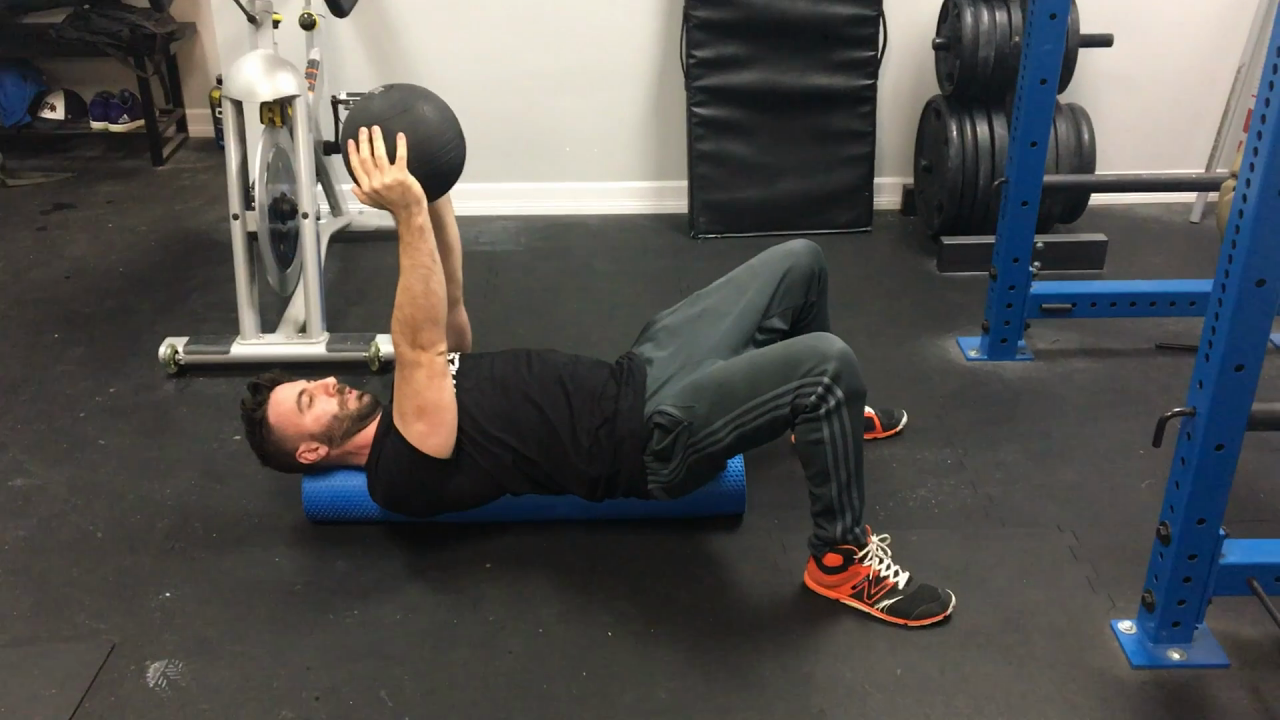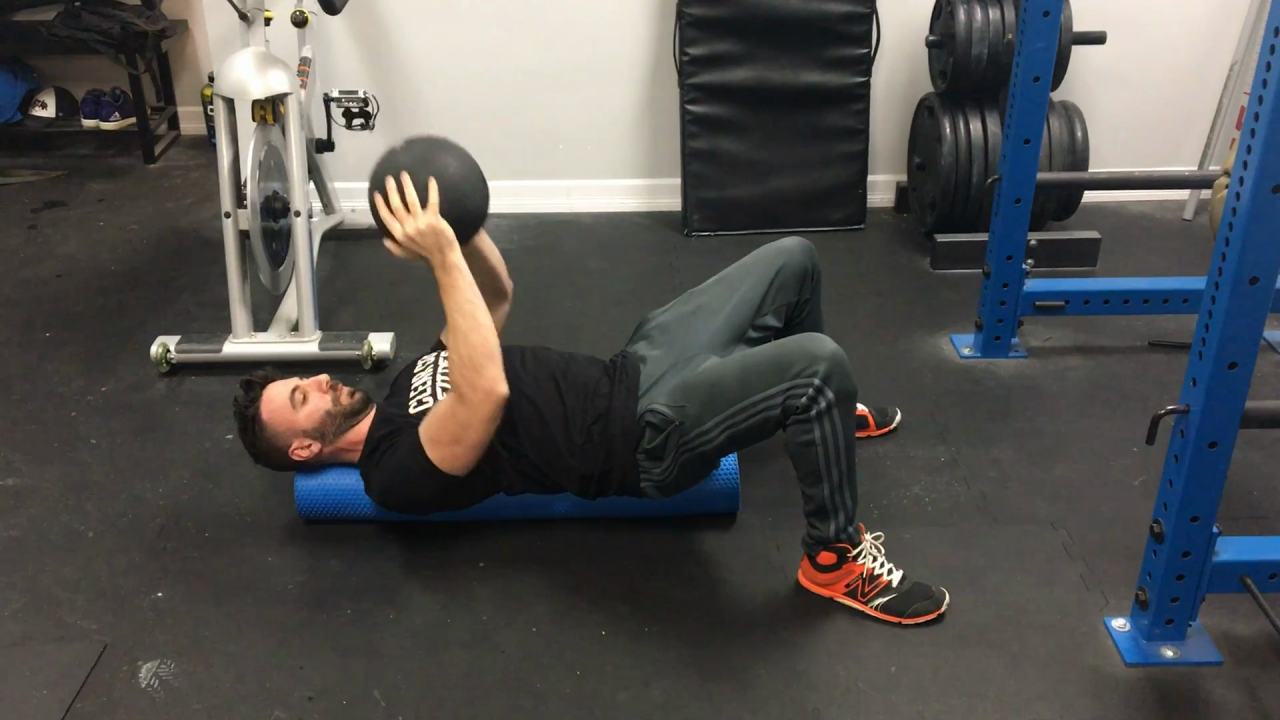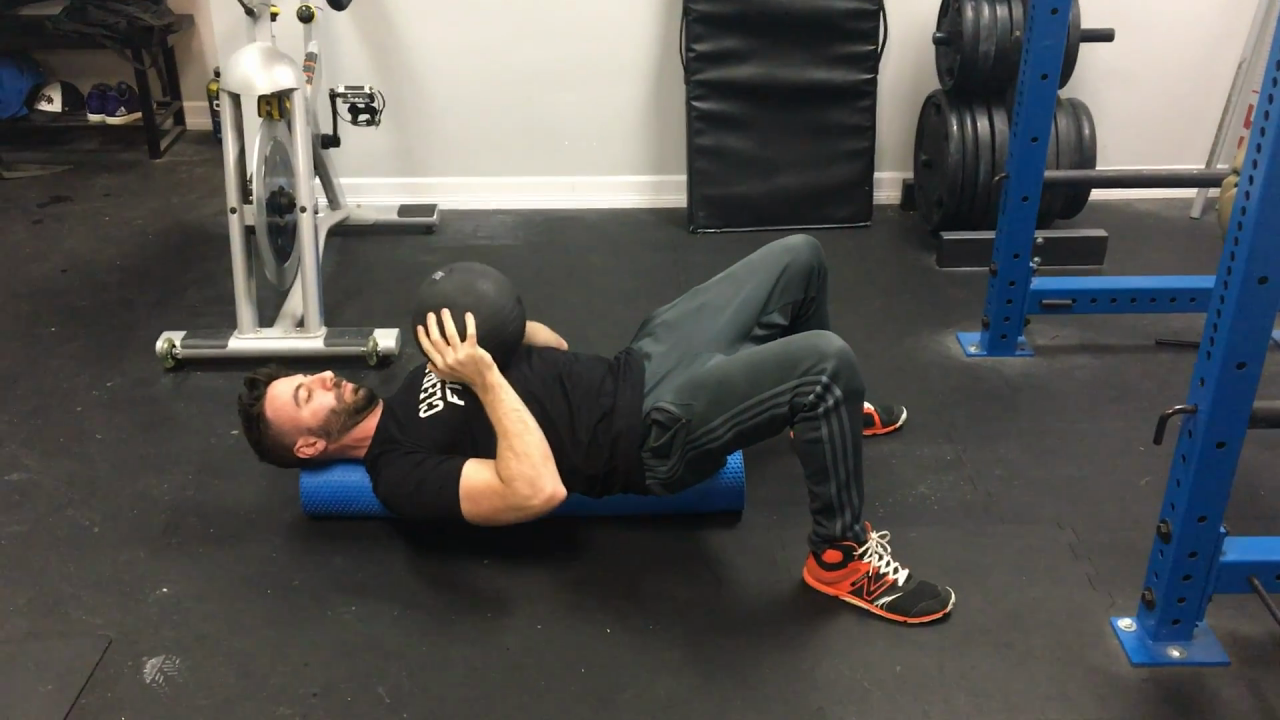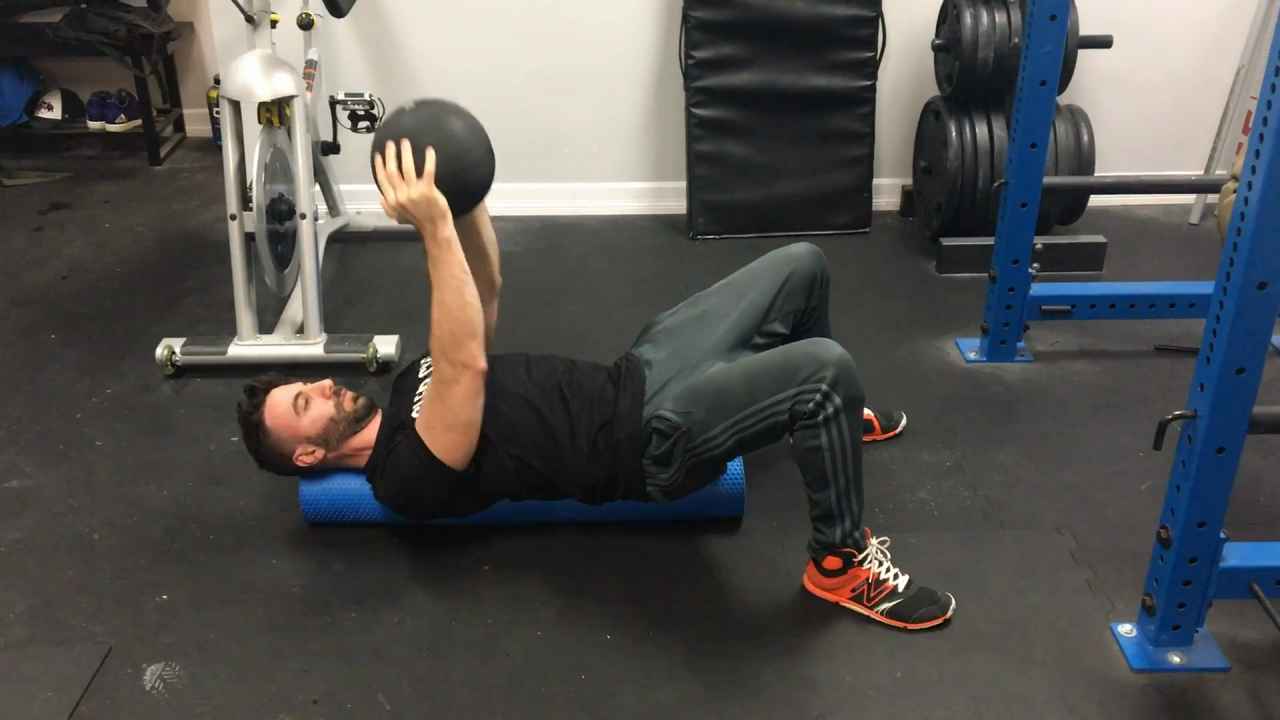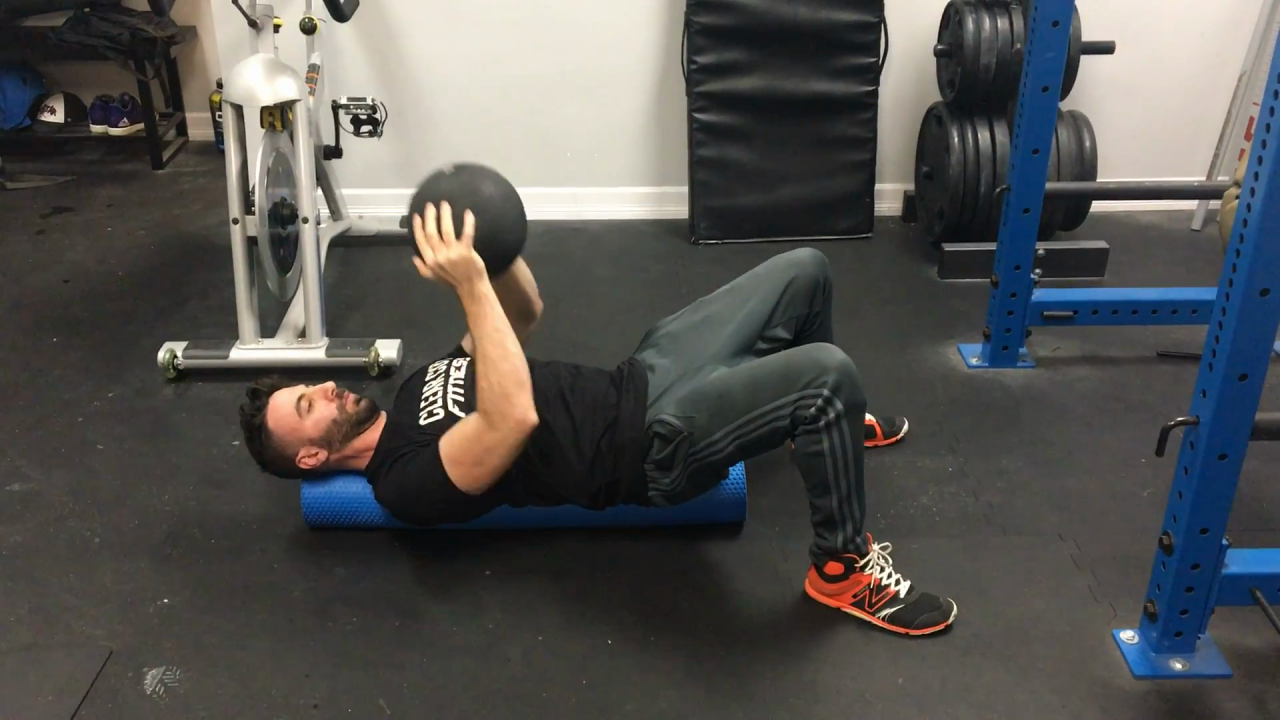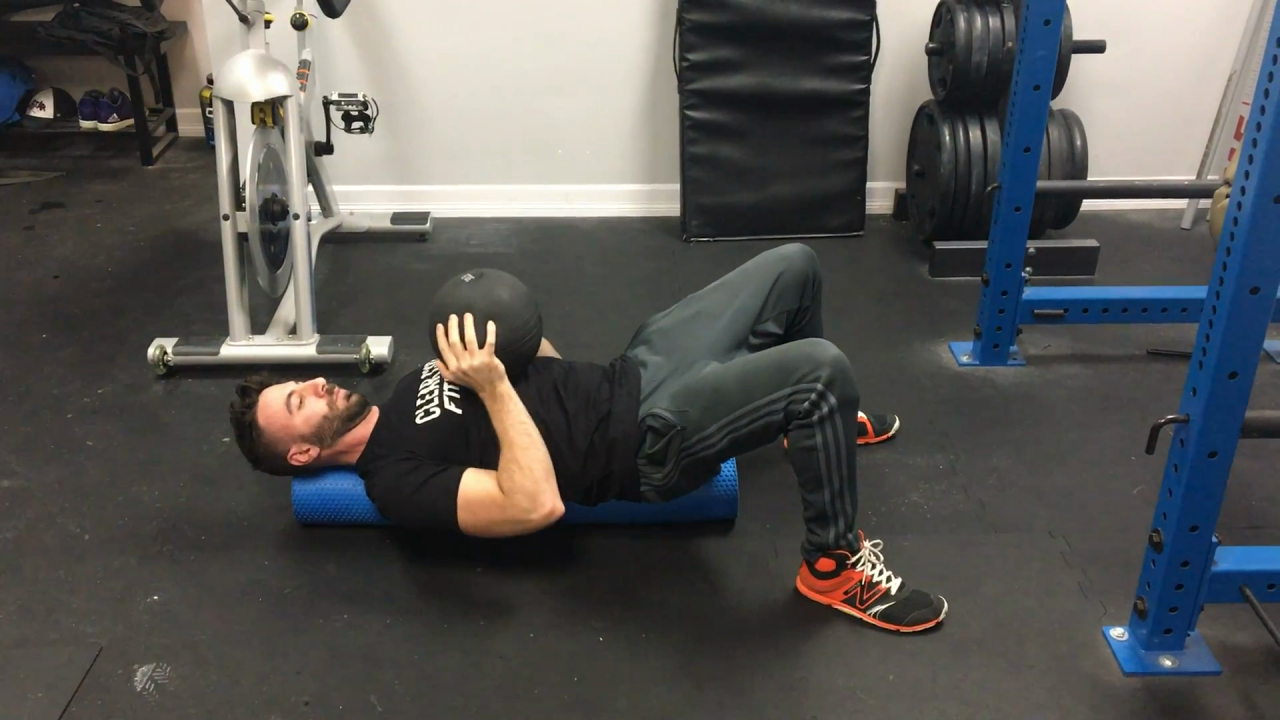
dt=0.7s
person 1, frame 1
left shoulder: (406, 406)
right shoulder: (402, 476)
left elbow: (446, 305)
right elbow: (419, 347)
left wrist: (432, 195)
right wrist: (407, 211)
left hip: (637, 378)
right hip: (650, 441)
left knee: (800, 262)
right knee: (828, 361)
left ankle: (823, 416)
right ankle: (842, 559)
person 1, frame 2
left shoulder: (406, 390)
right shoulder: (398, 474)
left elbow: (496, 298)
right elbow: (488, 391)
left wrist: (458, 227)
right wrist: (442, 255)
left hip: (631, 372)
right hip: (642, 438)
left knee: (792, 259)
right knee: (819, 361)
left ankle: (823, 415)
right ankle: (836, 559)
person 1, frame 3
left shoulder: (423, 381)
right shoulder: (402, 477)
left elbow: (553, 348)
right elbow: (541, 491)
right wrist: (485, 376)
left hip: (636, 366)
right hip: (651, 433)
left knee: (798, 257)
right knee: (828, 357)
left ankle: (823, 412)
right ankle: (842, 556)
person 1, frame 4
left shoulder: (410, 392)
right shoulder: (409, 479)
left elbow: (483, 292)
right elbow: (470, 363)
left wrist: (464, 201)
right wrist: (434, 224)
left hip: (636, 374)
right hip: (651, 441)
left knee: (802, 265)
right knee: (824, 366)
left ankle: (825, 416)
right ankle: (842, 564)
person 1, frame 5
left shoulder: (416, 393)
right shoulder: (407, 484)
left elbow: (525, 314)
right elbow: (518, 421)
right wrist: (469, 283)
left hip: (640, 379)
right hip: (653, 444)
left knee: (805, 270)
right knee: (828, 369)
left ankle: (829, 422)
right ankle: (843, 570)
person 1, frame 6
left shoulder: (409, 397)
right shoulder: (398, 482)
right elbow: (539, 505)
left wrist: (507, 332)
right wrist: (492, 385)
left hip: (631, 374)
right hip: (647, 442)
left knee: (794, 266)
right knee: (821, 367)
left ankle: (814, 423)
right ankle: (835, 566)
